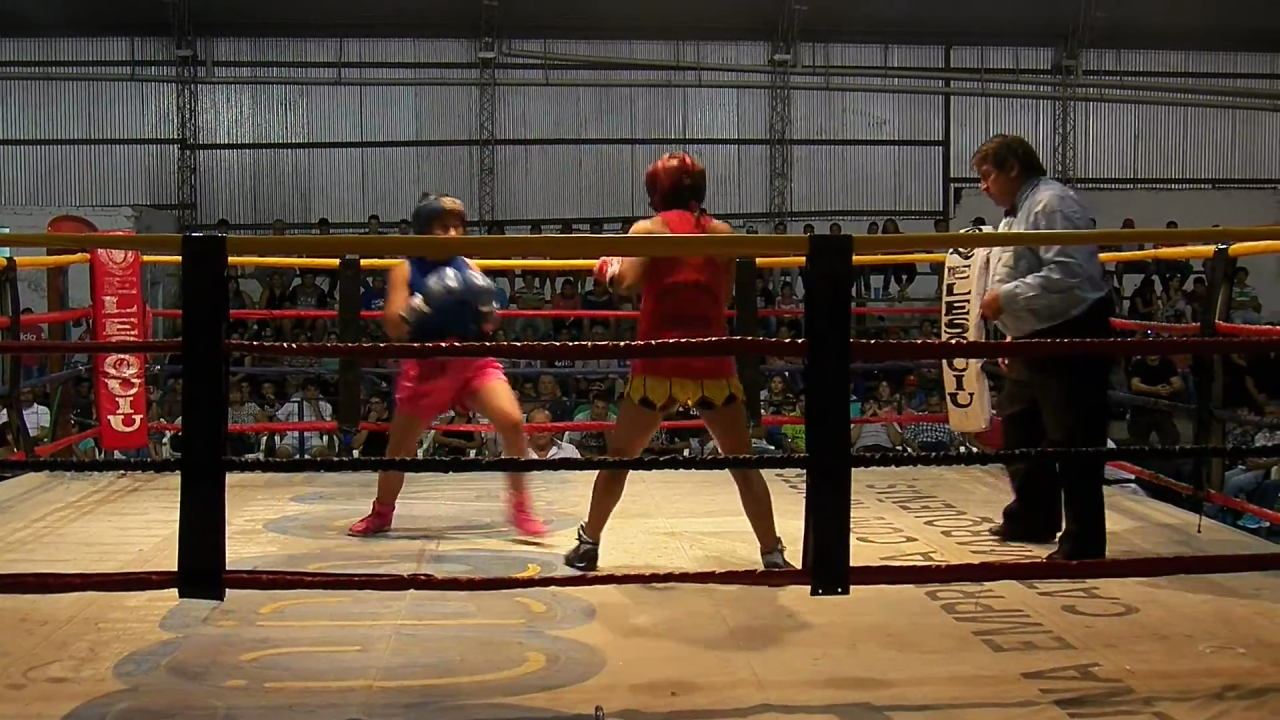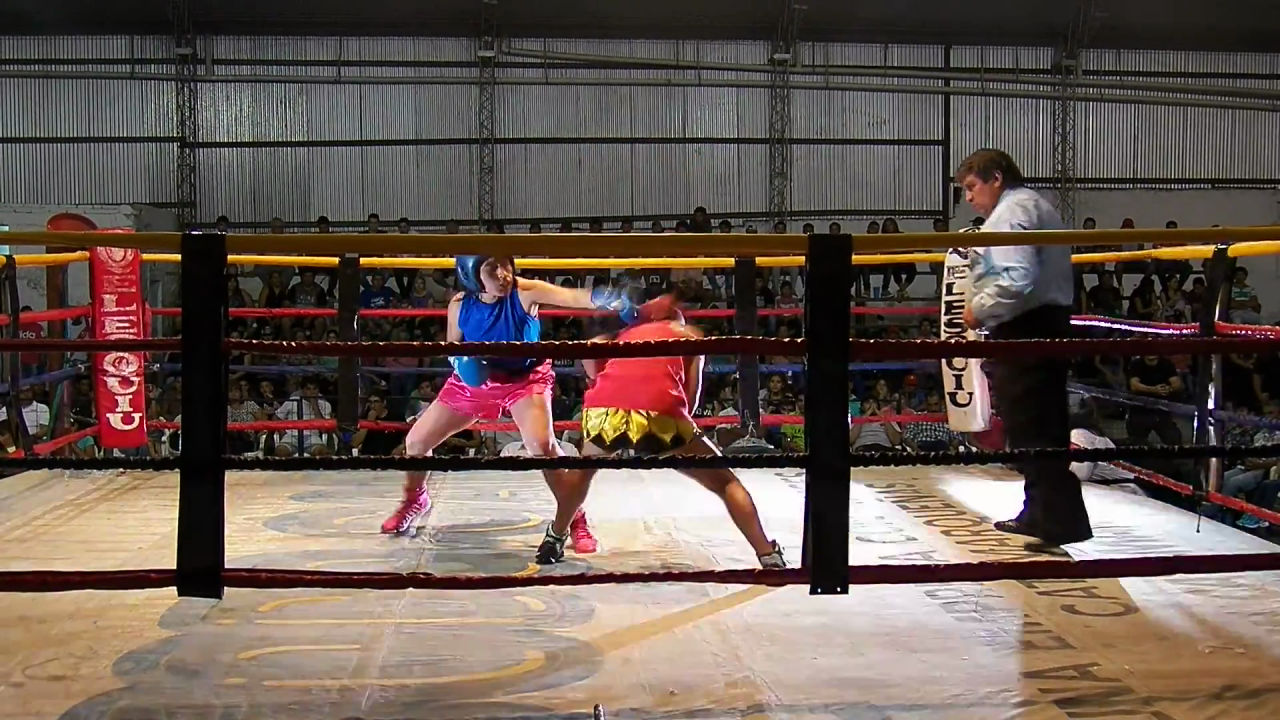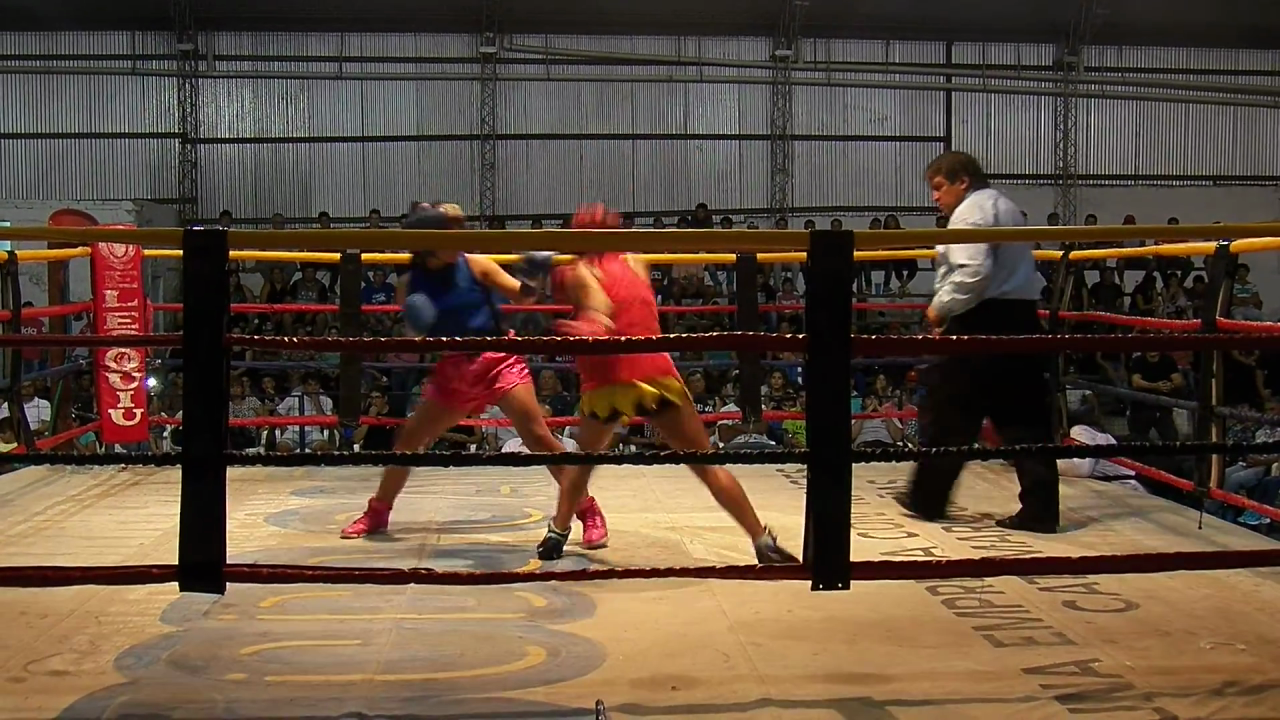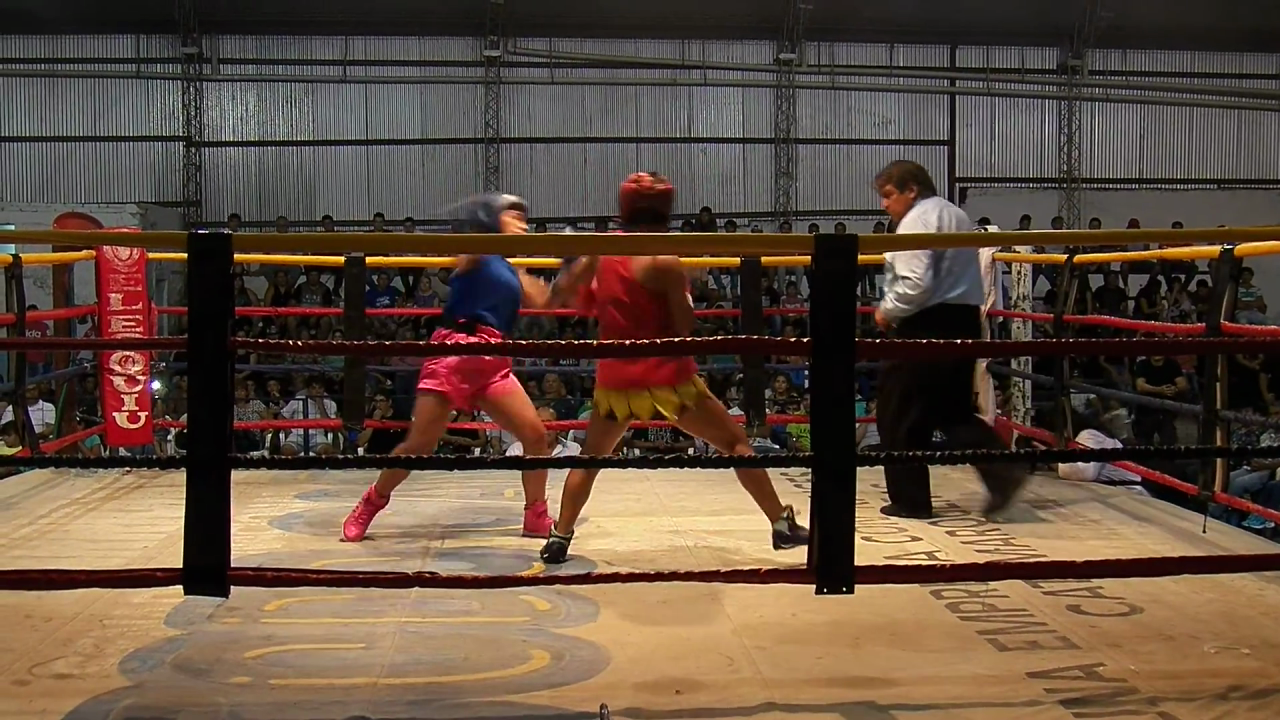
dt=0.3s
person 1, frame 1
left shoulder: (1052, 203)
right shoulder: (1019, 210)
left elbow: (1066, 275)
left wrist: (1007, 297)
right wrist: (1015, 331)
left hip: (1070, 337)
right hip: (1038, 340)
left knee: (1073, 441)
right knee: (1022, 432)
left ankle: (1083, 544)
right ankle: (1032, 520)
person 1, frame 2
left shoulder: (1011, 212)
right shoulder: (1030, 208)
left elbow: (1017, 281)
left wrist: (979, 308)
right wrist: (988, 312)
left hip: (1024, 331)
right hip: (1044, 328)
left knee: (1030, 428)
right knee: (1037, 426)
left ankle: (1064, 520)
right ankle: (1039, 513)
person 1, frame 3
left shoulder: (972, 212)
right shoulder: (1007, 209)
left elbow: (975, 273)
left wrist: (940, 307)
left hip: (984, 323)
right hip: (1020, 319)
left knee: (947, 415)
right knee: (1025, 420)
left ankle: (927, 497)
right ankle: (1040, 510)
person 1, frame 4
left shoulder: (916, 223)
right shoulder: (957, 217)
left elbow: (917, 285)
left wrist: (886, 311)
left hip: (927, 327)
right hip: (963, 322)
left knee: (900, 416)
right knee: (955, 413)
left ankle: (909, 498)
right ankle: (1002, 475)
person 2, frame 1
left shoulder: (647, 230)
right shoulder: (722, 233)
left elbow: (625, 284)
left wrist: (610, 270)
left hip: (656, 364)
right hip: (711, 364)
left knee: (619, 457)
right knee: (743, 465)
left ankle: (588, 543)
right ankle: (773, 556)
person 2, frame 2
left shoulder: (627, 334)
right shoulder: (689, 335)
left elbow: (590, 356)
right elbow: (691, 393)
left hip: (605, 405)
right hip: (660, 409)
left knee: (586, 465)
right knee: (726, 482)
left ankle: (554, 539)
right ankle: (769, 557)
person 2, frame 3
left shoulder: (574, 272)
right shoulder: (633, 263)
left elbow: (602, 310)
left hip: (606, 381)
right hip: (654, 373)
left knee: (584, 457)
right knee: (708, 464)
left ankle: (555, 537)
right ankle: (764, 541)
person 2, frame 4
left shoulder: (601, 251)
right shoulder: (665, 262)
right elbow: (683, 328)
right wrist: (684, 295)
left hip: (614, 379)
right hip: (666, 377)
left knee: (590, 457)
right knee: (735, 442)
left ankle: (559, 538)
right ankle: (782, 524)
person 3, frame 1
left shoulder: (470, 268)
right shoulder: (405, 271)
left elbow: (487, 326)
right elbow: (394, 328)
left wrist: (484, 302)
right wrist: (424, 299)
left hip: (473, 361)
right hip: (426, 367)
left knee: (512, 422)
right knee: (400, 451)
left ankle: (520, 507)
right ankle: (381, 514)
person 3, frame 2
left shoulder: (527, 291)
right shoulder: (461, 305)
left elbow: (577, 297)
left wrist: (612, 302)
right wrist: (464, 365)
left hip: (525, 380)
right hip: (475, 383)
left knee: (542, 447)
right knee: (415, 441)
left ankle: (577, 523)
right ankle: (414, 503)
person 3, frame 3
left shoulder: (475, 266)
right shoulder: (410, 284)
left elbow: (521, 295)
right elbow: (416, 333)
left wrist: (532, 281)
right wrist: (415, 324)
left hip: (497, 361)
right hip: (452, 371)
left knee: (541, 438)
right knee: (406, 440)
left ankle: (587, 512)
right ankle: (376, 515)
person 3, frame 4
left shoulder: (511, 271)
right shoulder: (474, 253)
left elbow: (545, 301)
left wrist: (574, 265)
left hip: (493, 362)
right hip: (454, 354)
left knee: (536, 435)
right knee: (420, 444)
left ankle: (536, 516)
right ankle: (371, 504)
